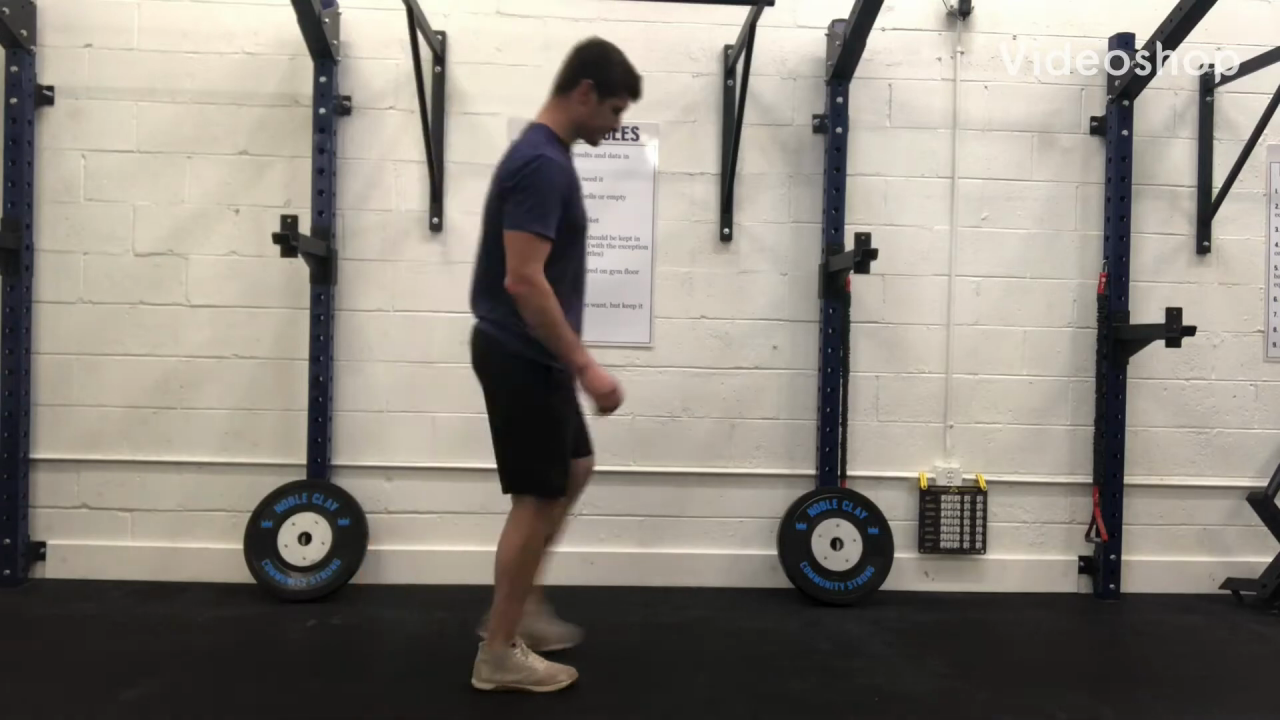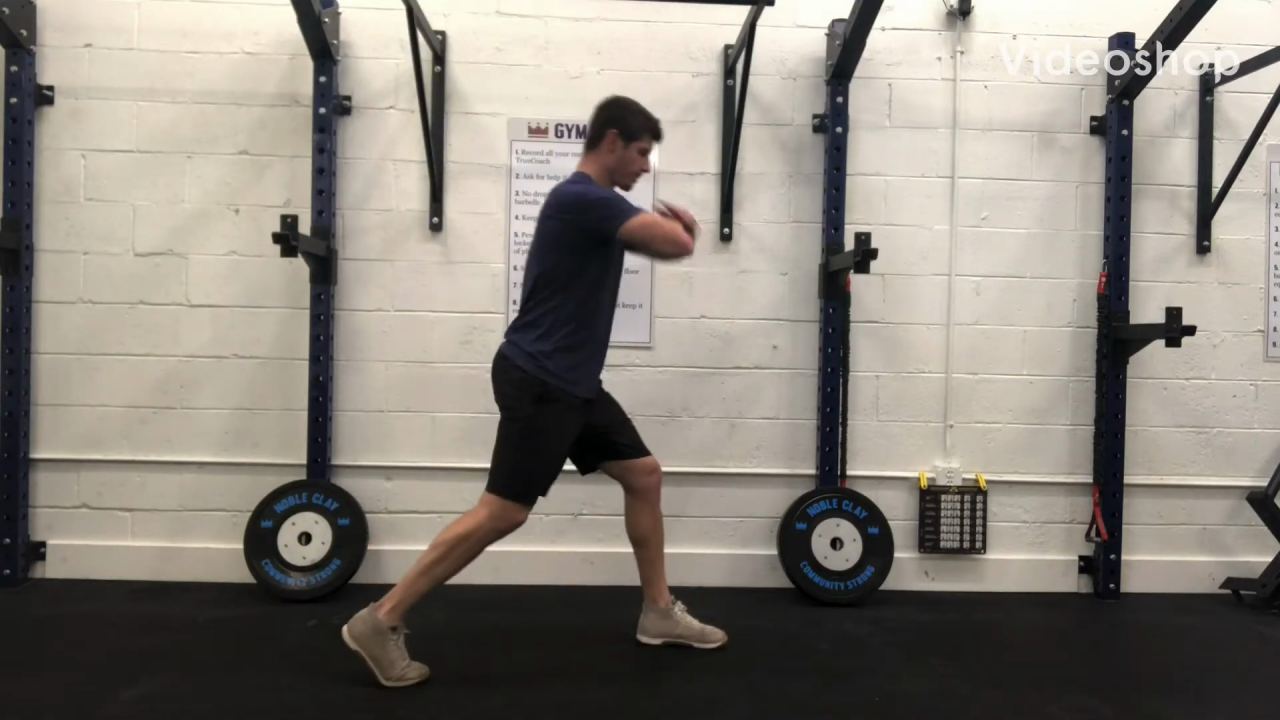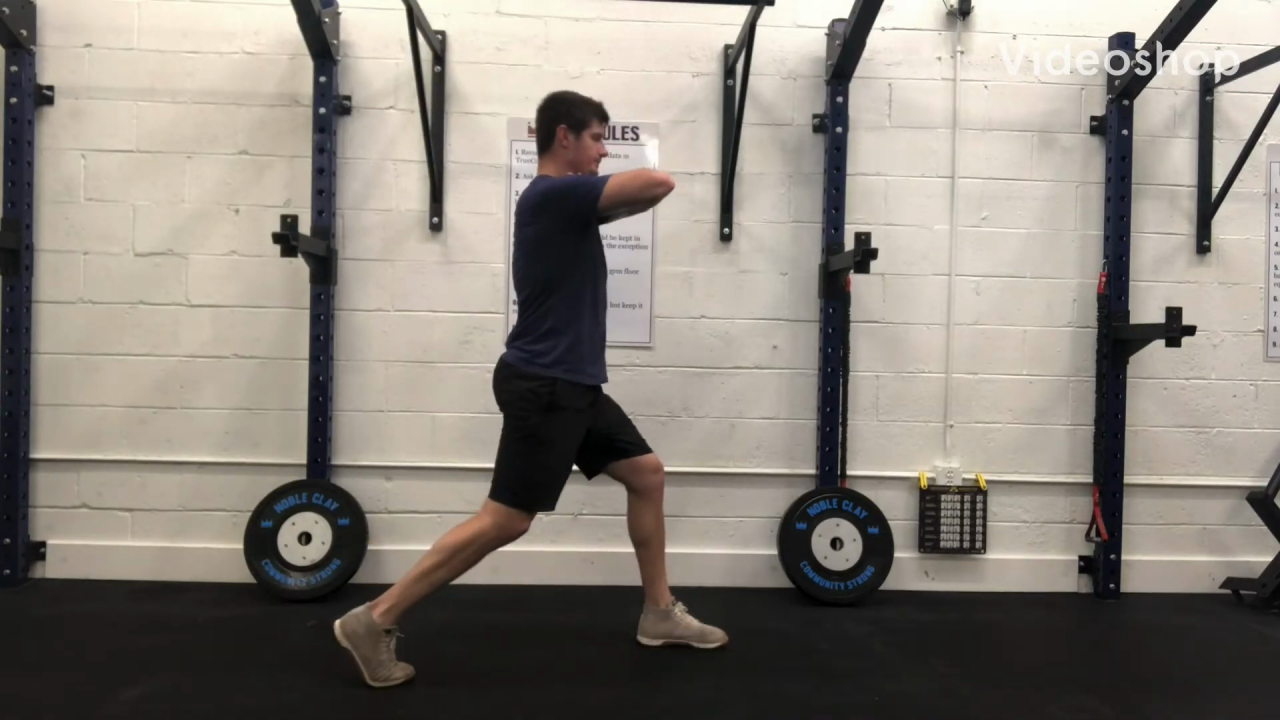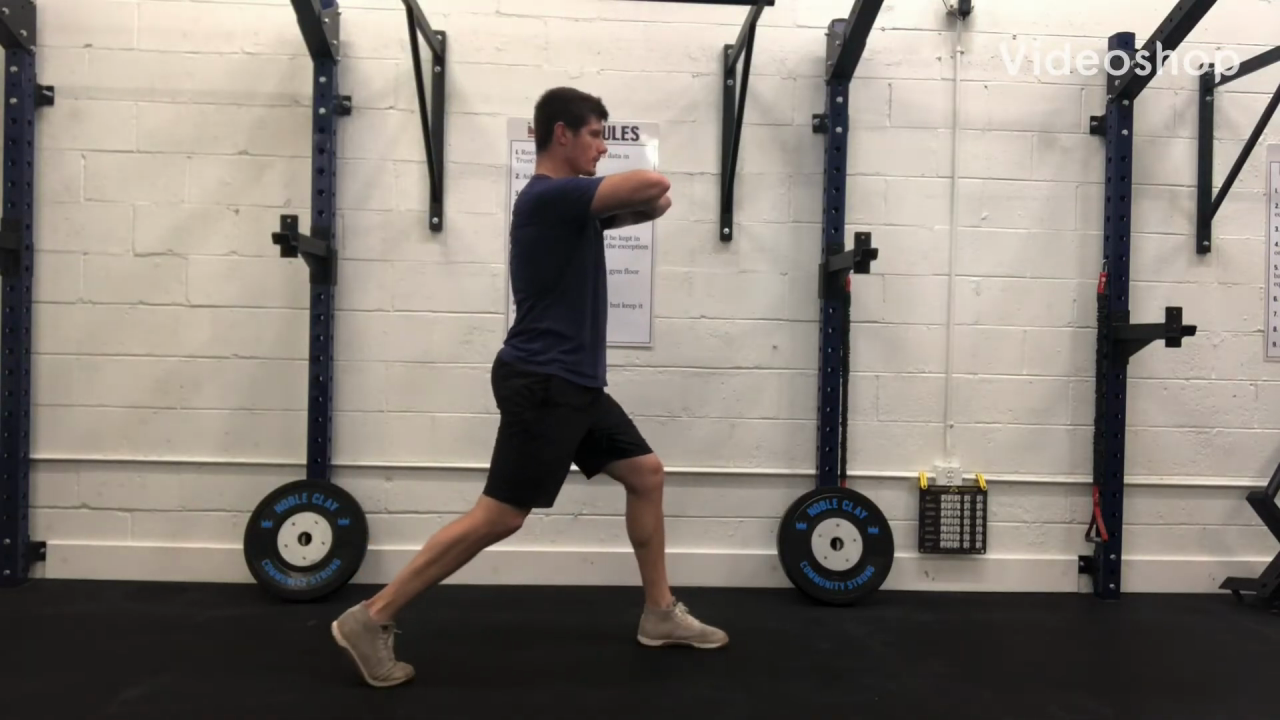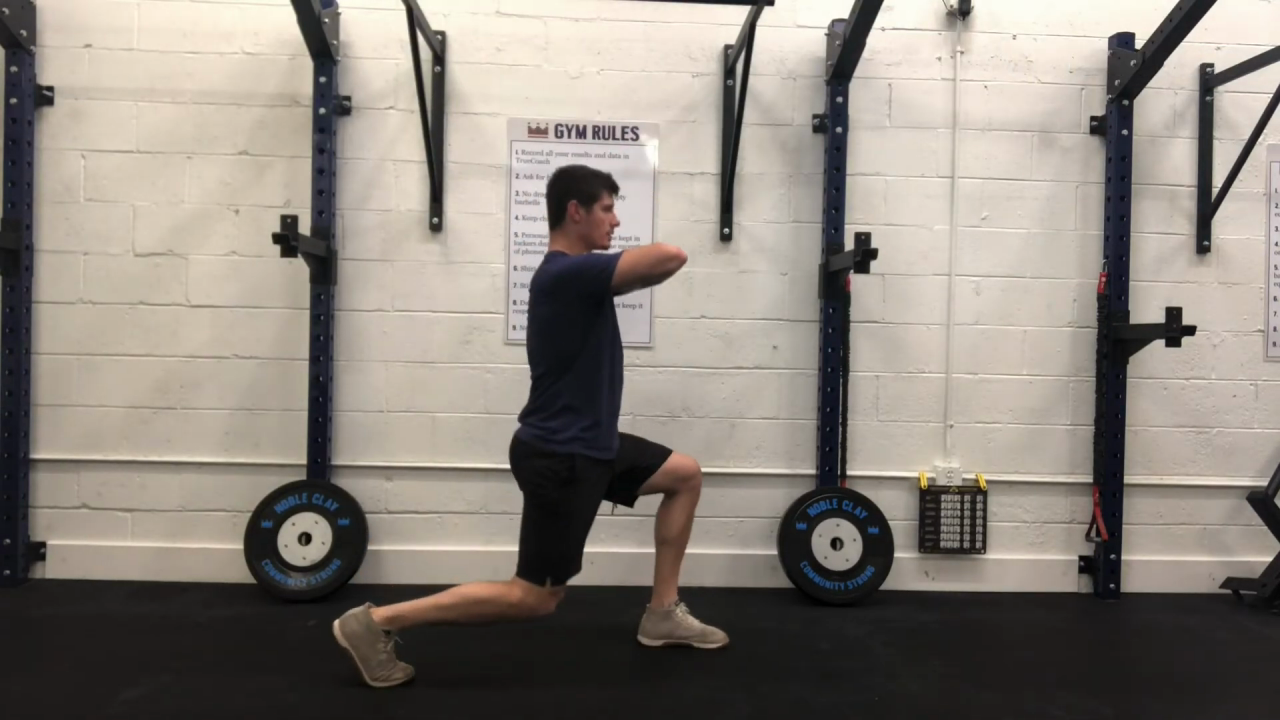
dt=1s
person 1, frame 1
left shoulder: (541, 156)
right shoulder: (543, 165)
right elbow: (522, 278)
right wrist: (585, 366)
left hip: (529, 354)
right hip: (525, 357)
left knee: (572, 473)
right knee: (540, 497)
left ankle: (521, 608)
right ankle: (499, 652)
person 1, frame 2
left shoulder: (599, 202)
right shoulder: (583, 199)
left elbow: (670, 233)
right elbow: (676, 244)
left wrist: (672, 219)
right wrist: (676, 225)
left hip: (573, 381)
right hip: (536, 379)
left knee: (644, 476)
right knee: (503, 511)
left ankle: (660, 612)
right ankle: (381, 623)
person 1, frame 3
left shoulder: (570, 200)
right shoulder: (553, 194)
left elbow: (640, 197)
right elbow: (658, 183)
left wrist: (633, 197)
right wrist: (638, 194)
left hip: (573, 382)
right hip: (542, 384)
left knee: (647, 474)
right knee: (506, 518)
left ankle: (661, 614)
right ankle: (373, 622)
person 1, frame 4
left shoulder: (569, 201)
right shoulder: (549, 196)
left elbow: (650, 204)
right elbow: (652, 185)
left wrist: (646, 205)
right wrist: (645, 200)
left hip: (574, 382)
right hip: (541, 383)
left knee: (646, 476)
right knee: (499, 516)
left ankle: (661, 613)
right ankle: (370, 619)
person 1, frame 5
left shoulder: (575, 273)
right shoulder: (567, 274)
left elbow: (650, 266)
right elbow: (670, 257)
left wrist: (642, 267)
right wrist: (646, 262)
left hip: (587, 444)
right hip: (561, 457)
left knee: (686, 476)
right knee: (533, 597)
left ankle: (663, 612)
right ankle: (376, 623)
